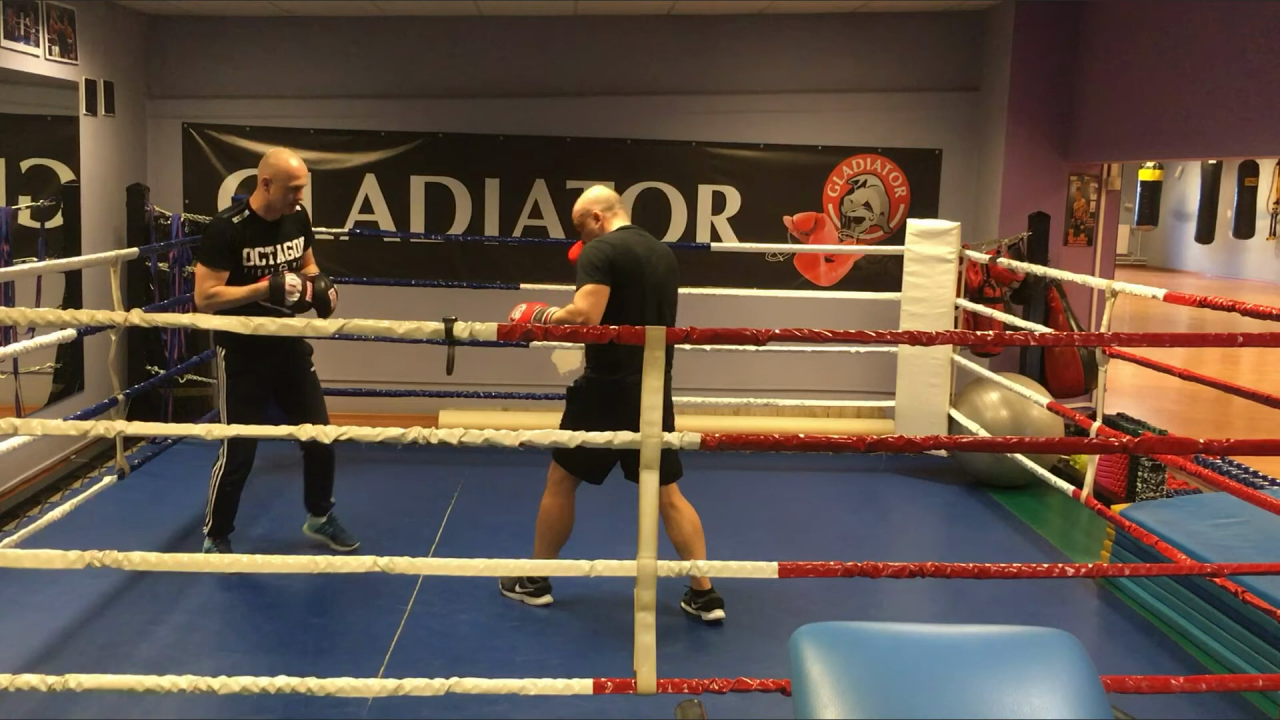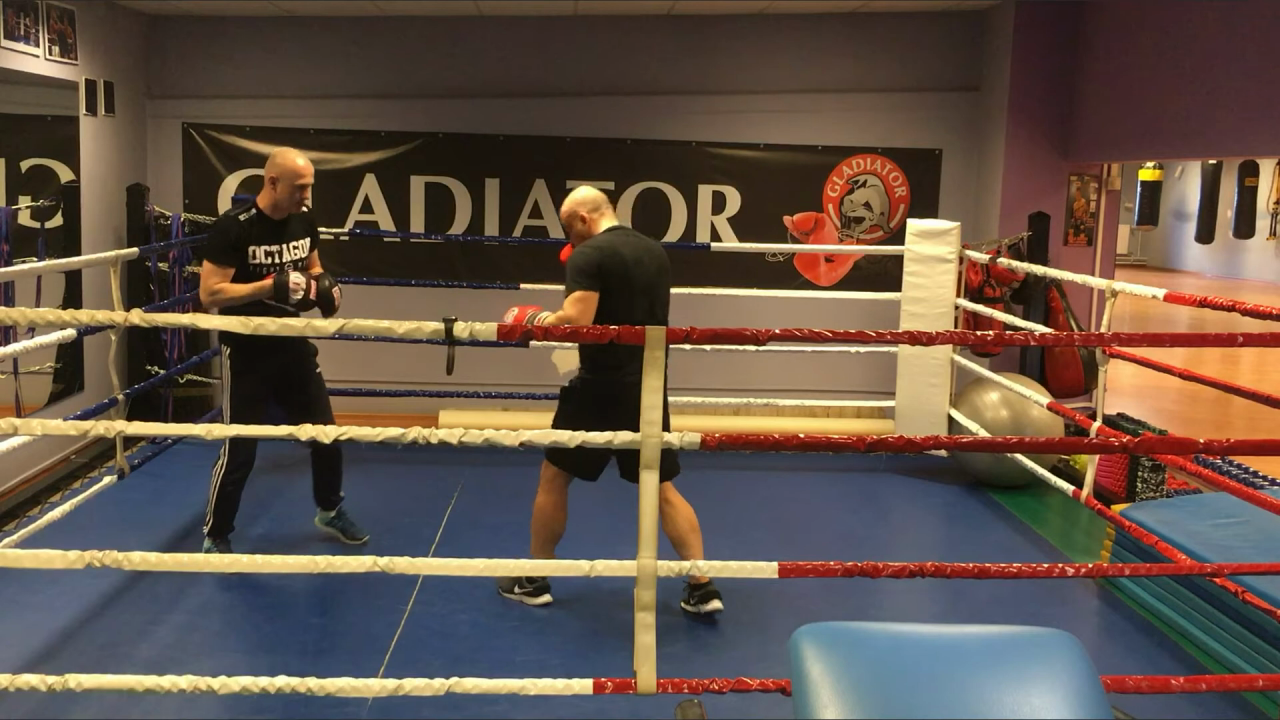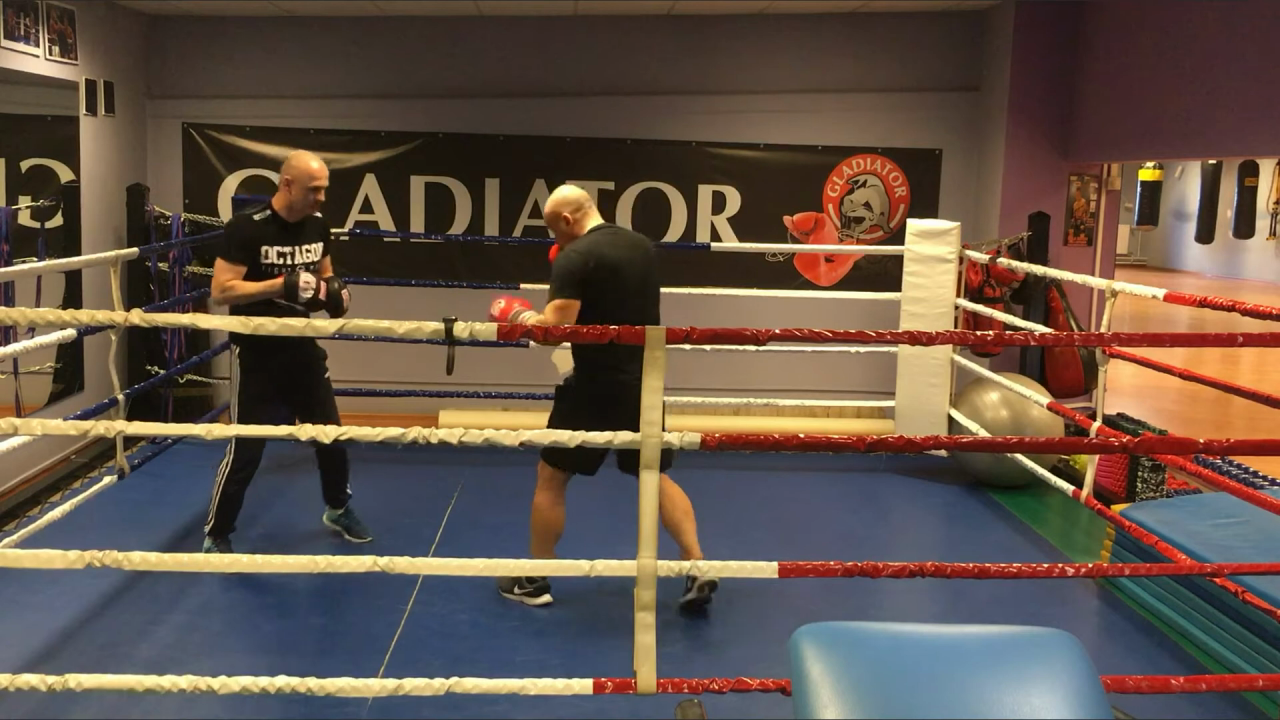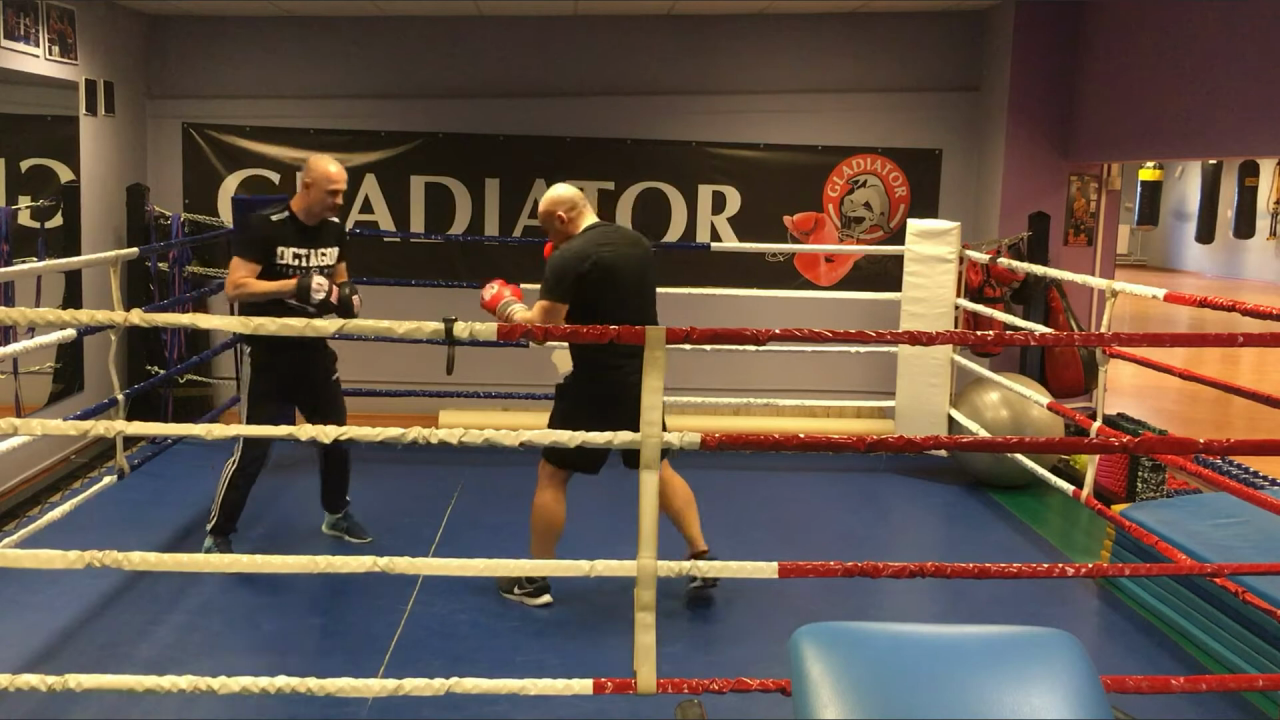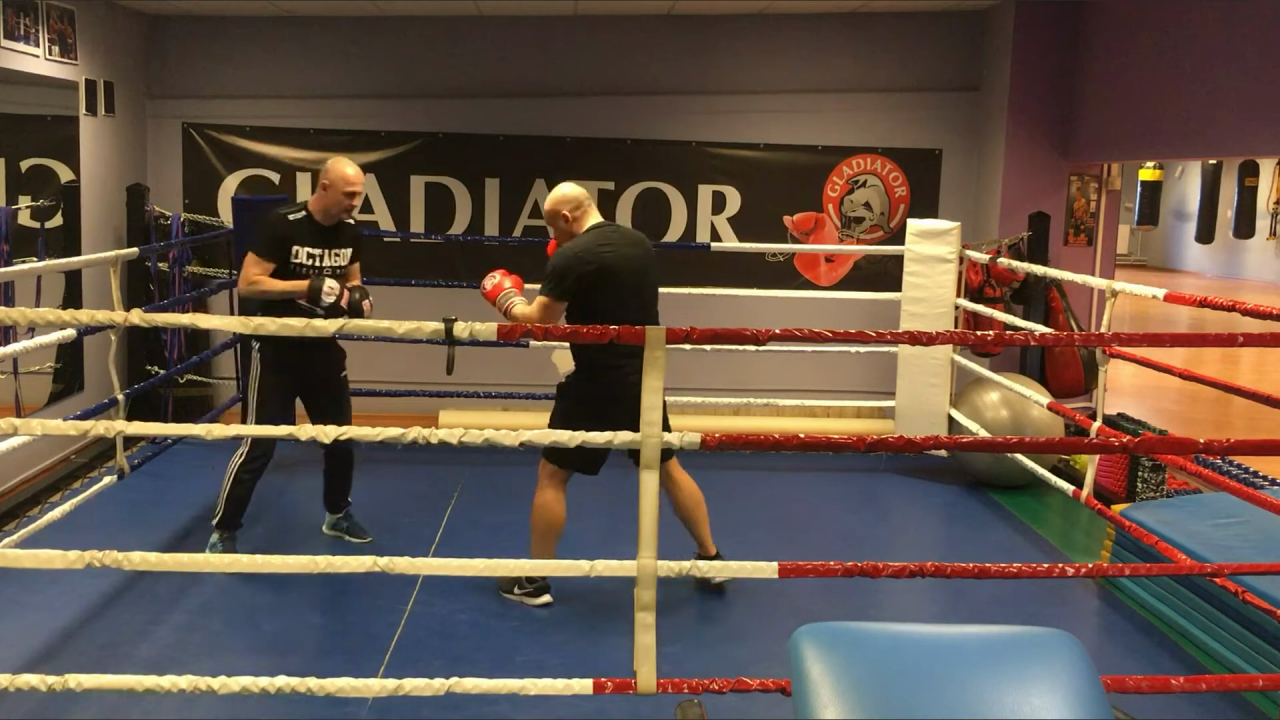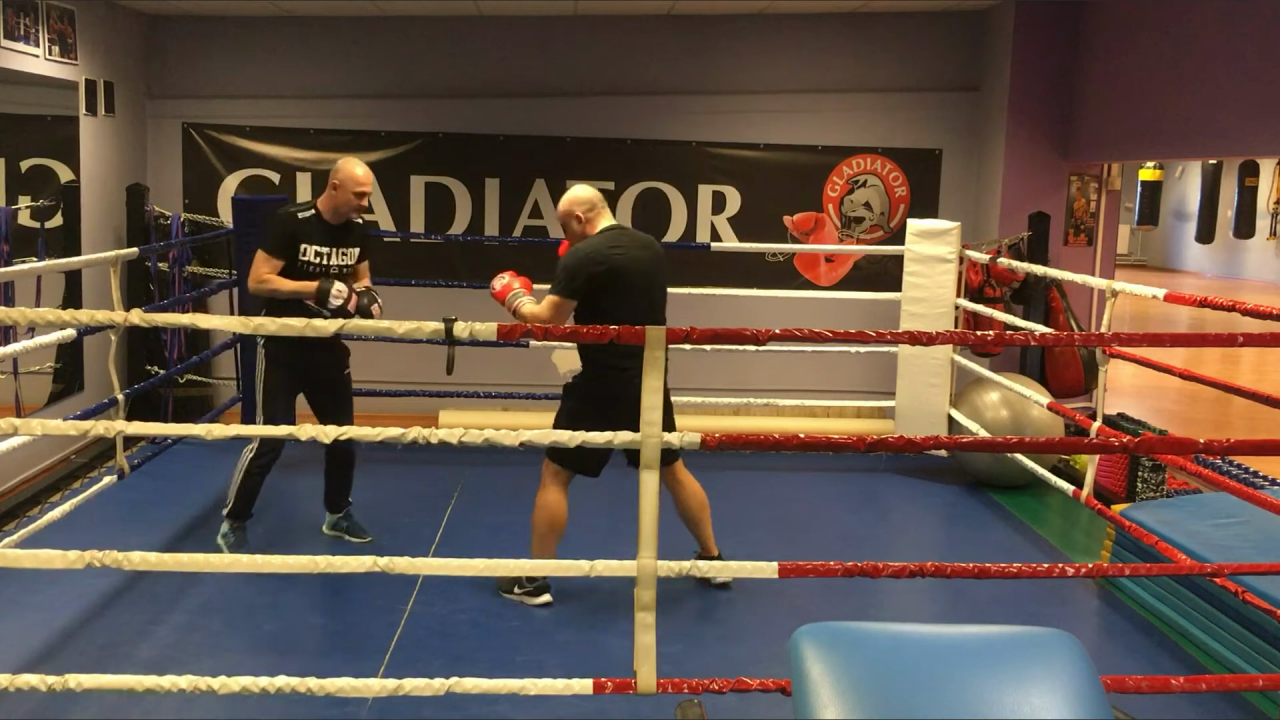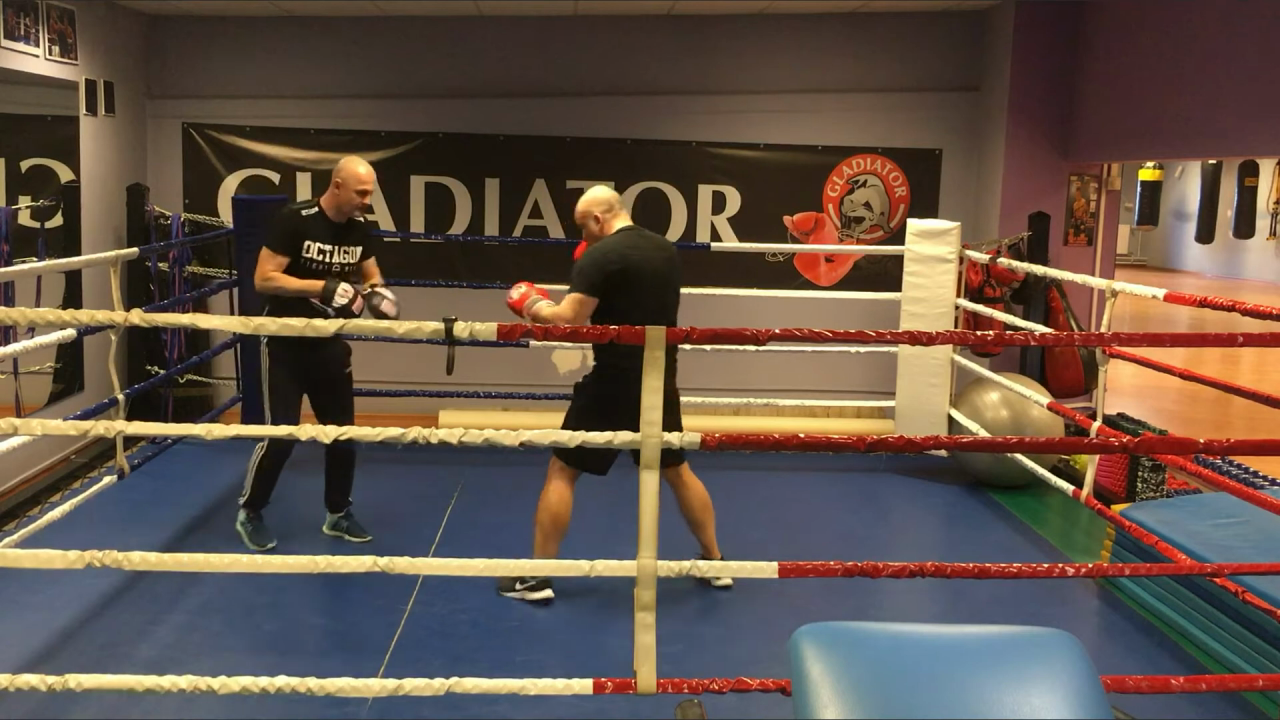
dt=0.1s
person 1, frame 1
left shoulder: (601, 251)
right shoulder: (664, 254)
left elbow: (585, 315)
left wrist: (541, 316)
left hip: (608, 387)
left knee: (561, 479)
right knee: (666, 491)
left ankle: (536, 581)
right ankle: (704, 592)
person 1, frame 2
left shoulder: (590, 253)
right shoulder: (655, 252)
left elbow: (576, 321)
left wrist: (533, 319)
left hip: (603, 387)
left knee: (554, 477)
right knee: (662, 489)
left ankle: (534, 580)
right ankle: (701, 586)
person 1, frame 3
left shoulder: (576, 258)
right shoulder: (642, 245)
left elbow: (557, 327)
left wrist: (519, 315)
left hip: (596, 386)
right hip: (643, 383)
left knee: (551, 477)
right knee: (656, 477)
left ankle: (534, 581)
right ankle: (697, 569)
person 1, frame 4
left shoulder: (570, 258)
right shoulder: (638, 243)
left elbow: (543, 327)
left wrist: (508, 306)
left hip: (596, 385)
right hip: (643, 379)
left knee: (552, 476)
right knee: (659, 469)
left ankle: (534, 580)
right ankle: (700, 557)
person 1, frame 5
left shoulder: (571, 257)
right shoulder: (640, 244)
left elbow: (539, 322)
left wrist: (505, 298)
left hip: (597, 385)
right hip: (645, 380)
left knee: (551, 476)
right knee: (668, 469)
left ankle: (534, 580)
right ankle: (711, 558)
person 1, frame 6
left shoulder: (582, 258)
right shoulder: (651, 247)
left elbow: (549, 321)
left wrist: (514, 297)
left hip: (602, 386)
left knee: (555, 475)
right knee: (672, 470)
left ankle: (535, 580)
right ankle: (713, 560)
person 1, frame 7
left shoulder: (599, 255)
right shoulder: (666, 250)
left elbow: (570, 322)
left wrist: (531, 305)
left hip: (613, 385)
right hip: (661, 382)
left knee: (561, 471)
right knee: (677, 472)
left ankle: (537, 576)
right ankle: (714, 562)
person 2, frame 1
left shoulder: (298, 219)
right shoulder: (226, 228)
right elbow: (204, 298)
left wrist: (318, 285)
right wrist: (266, 288)
left hip: (289, 348)
right hip: (242, 356)
left knee: (320, 437)
right knee: (238, 452)
left ankle: (320, 519)
right ankle: (216, 537)
person 2, frame 2
left shoulder: (304, 219)
right shoulder: (233, 226)
right elbow: (210, 294)
left wrist: (323, 285)
right wrist: (272, 286)
left hip: (294, 348)
right hip: (246, 355)
left knee: (326, 436)
right knee: (239, 451)
left ankle: (330, 511)
right ankle: (215, 537)
person 2, frame 3
left shoulder: (317, 225)
right shoulder: (247, 228)
right elbow: (221, 292)
left wrist: (334, 292)
right wrist: (282, 285)
left hip: (303, 350)
right hip: (257, 356)
left knee: (332, 437)
right knee: (246, 450)
left ankle: (338, 510)
right ankle: (216, 536)
person 2, frame 4
left shoulder: (333, 229)
right shoulder: (265, 227)
right elbow: (235, 288)
left wrist: (345, 294)
right wrist: (296, 286)
left hip: (314, 350)
right hip: (268, 355)
left knee: (336, 440)
right knee: (253, 450)
left ankle: (336, 515)
right ankle: (217, 535)
person 2, frame 5
left shoulder: (349, 231)
right shoulder: (283, 225)
right elbow: (247, 284)
left wrist: (356, 295)
right wrist: (308, 287)
left hip: (323, 348)
right hip: (277, 350)
left knee: (341, 438)
right knee: (261, 443)
left ankle: (337, 514)
right ankle: (223, 530)
person 2, frame 6
left shoulder: (356, 231)
right shoulder: (291, 222)
left elbow: (361, 278)
right elbow: (257, 282)
left wrist: (365, 296)
right wrist: (317, 289)
left hip: (326, 346)
right hip: (282, 347)
left knee: (343, 437)
right knee: (271, 439)
left ankle: (337, 514)
right ankle: (233, 522)
person 2, frame 7
left shoulder: (357, 229)
right shoulder: (294, 221)
left elbow: (371, 276)
right elbow: (263, 278)
left wrist: (378, 294)
right wrist: (323, 288)
left hip: (329, 343)
right hip: (285, 344)
left knee: (343, 434)
right knee: (283, 434)
left ankle: (338, 513)
right ankle: (250, 512)
